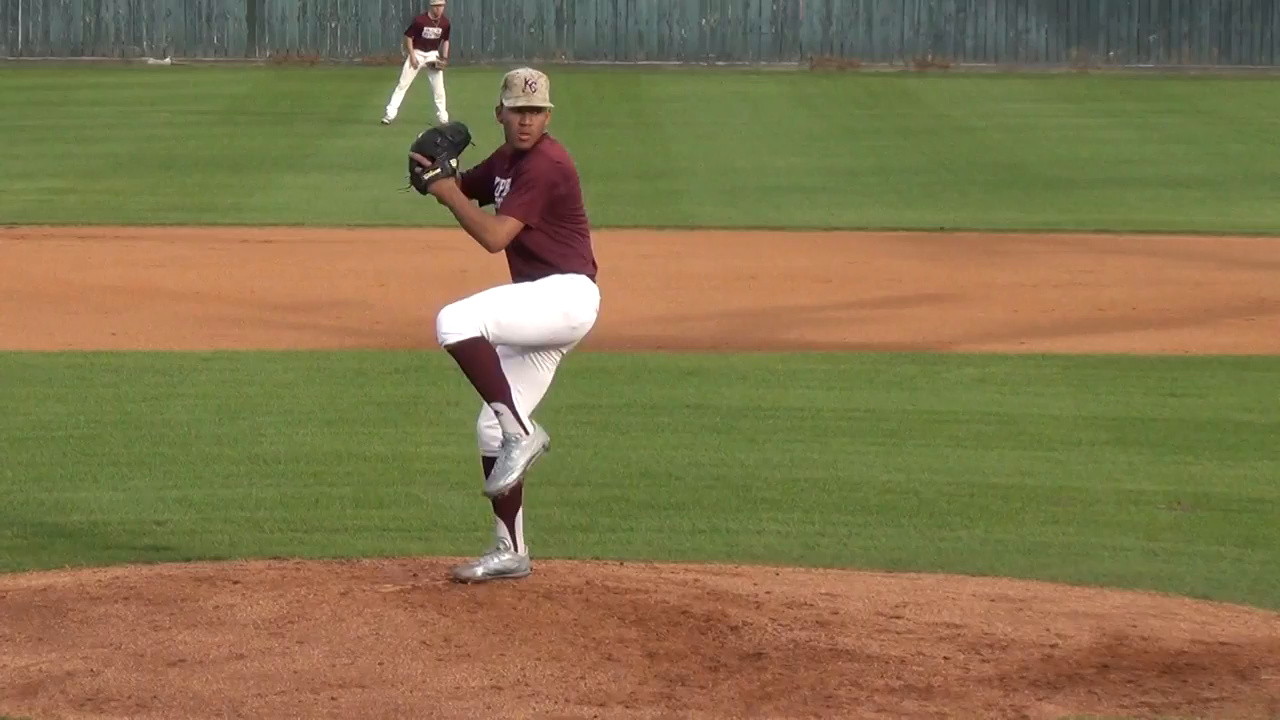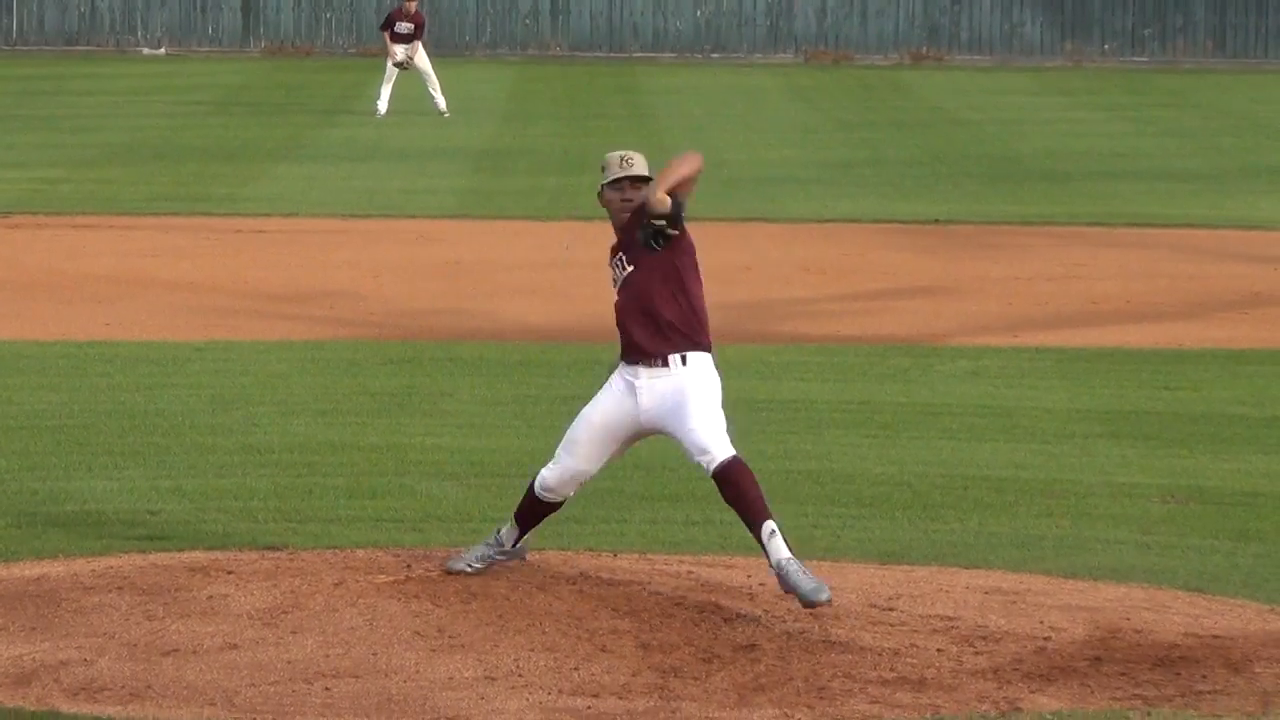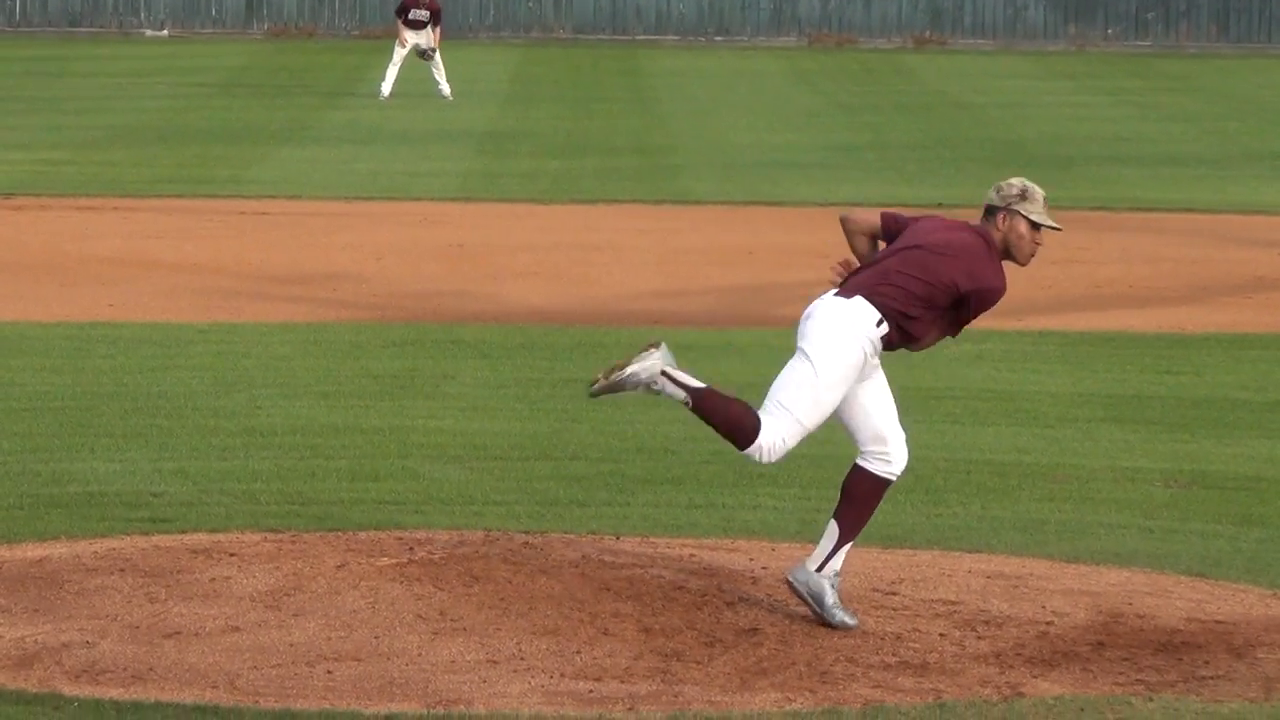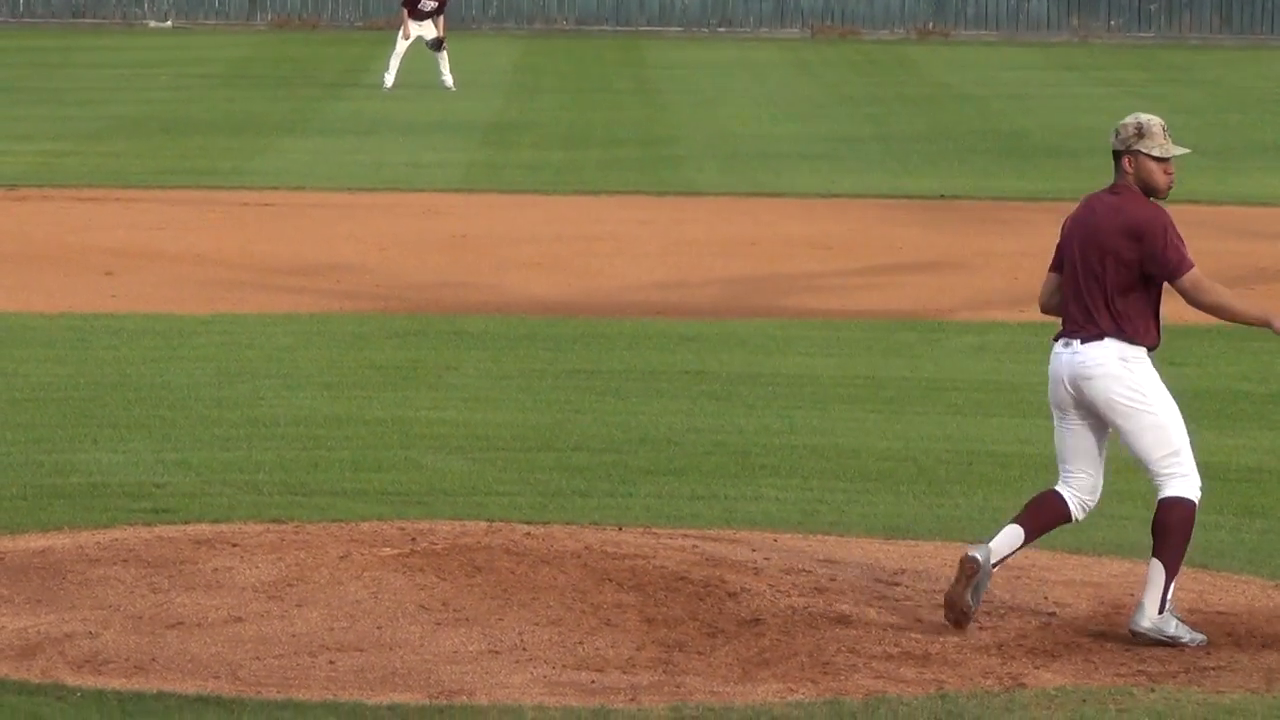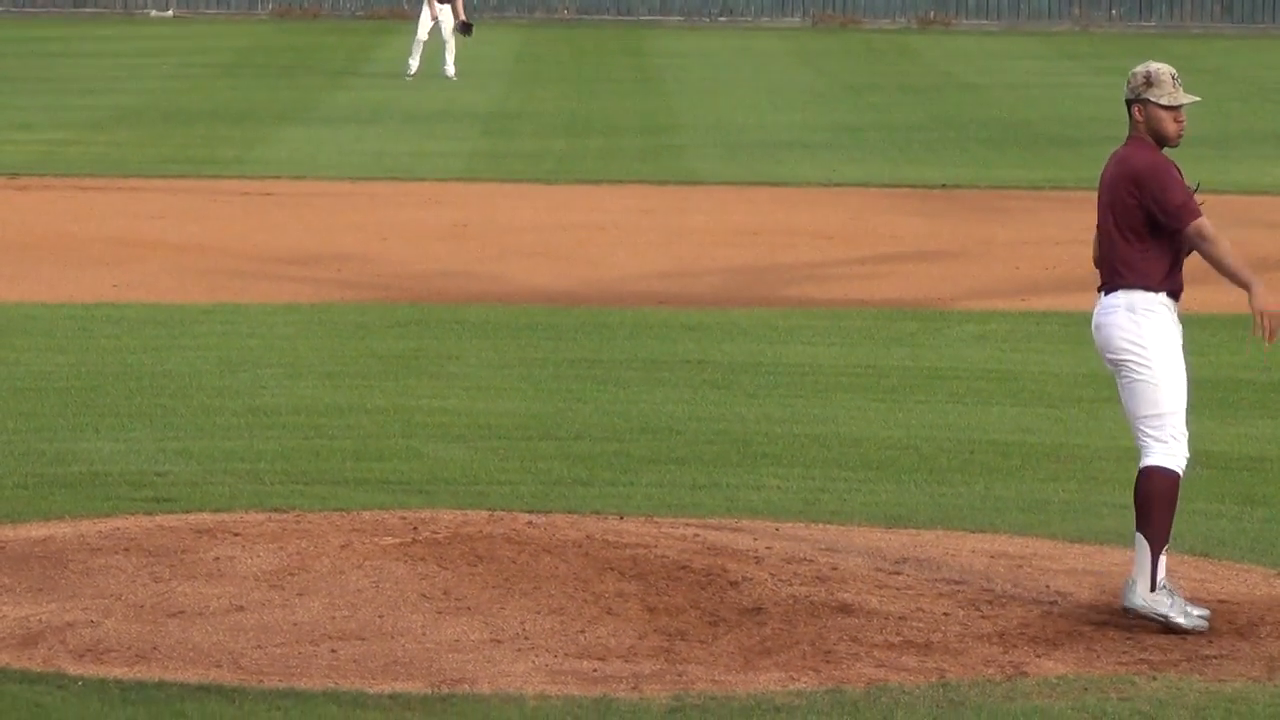
dt=0.5s
person 1, frame 1
left shoulder: (546, 162)
right shoulder: (507, 157)
left elbow: (493, 237)
right elbow: (461, 194)
left wrist: (446, 194)
right wrist: (437, 177)
left hip: (564, 295)
right hip: (540, 303)
left knee: (452, 322)
right knee: (495, 424)
left ankle: (520, 433)
right ankle: (509, 551)
person 1, frame 2
left shoulder: (660, 225)
right shoulder: (622, 252)
left elbow: (693, 162)
left wrist: (656, 195)
left hip: (687, 378)
right hip: (629, 381)
left knee: (714, 450)
right knee: (559, 476)
left ankle: (782, 562)
right ankle: (505, 543)
person 1, frame 3
left shoulder: (933, 227)
right shoulder: (991, 278)
left elbow: (858, 223)
right elbow: (921, 338)
left hip: (841, 320)
right hip: (835, 333)
left knee: (888, 453)
right knee: (761, 439)
left ankle: (819, 572)
right ankle: (660, 373)
person 1, frame 4
left shoulder: (1080, 214)
right shoulder: (1147, 218)
left elbow: (1048, 300)
right elbow: (1200, 293)
left hip: (1067, 362)
right hip: (1119, 365)
left knee: (1075, 492)
right knee: (1179, 481)
left ankle: (985, 557)
right ankle: (1153, 612)
person 1, frame 5
left shoulder: (1124, 165)
right shoulder: (1148, 165)
left elbow: (1102, 255)
right elbow: (1205, 234)
left wrist: (1177, 241)
left hip: (1140, 316)
right hip: (1139, 316)
left knee: (1166, 450)
right knee: (1165, 449)
left ankle: (1148, 585)
right ankle: (1142, 584)
